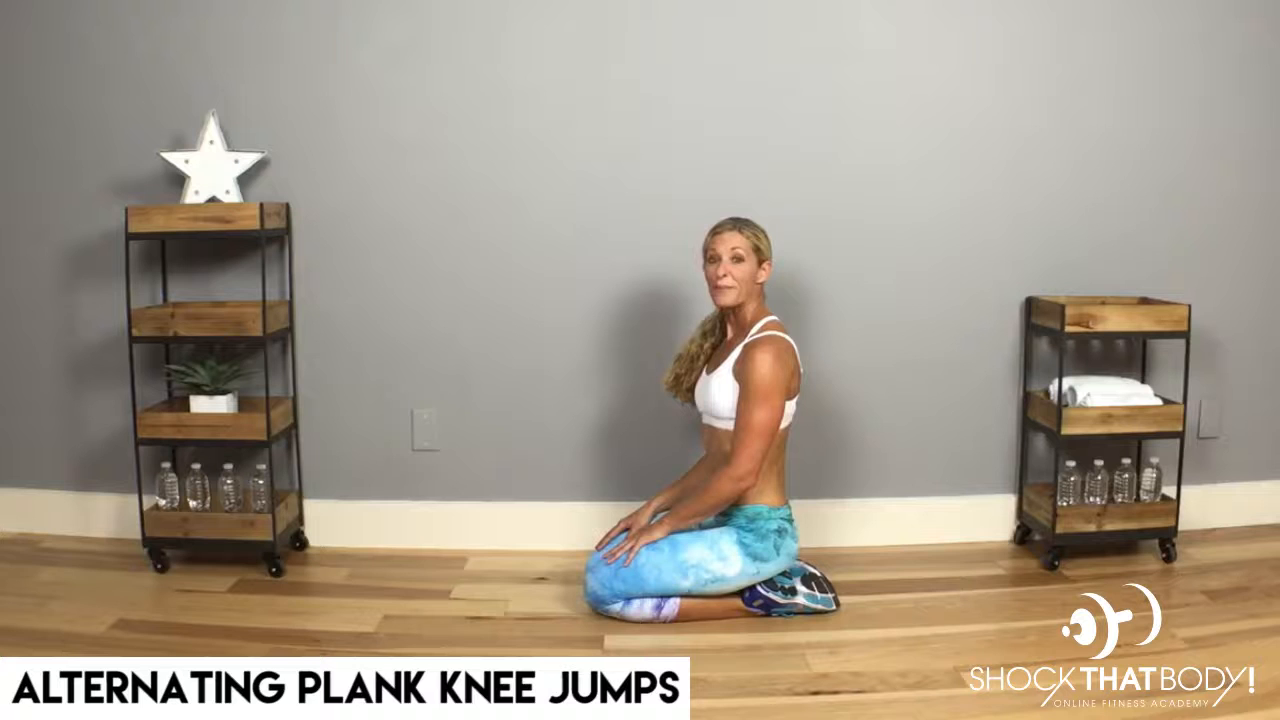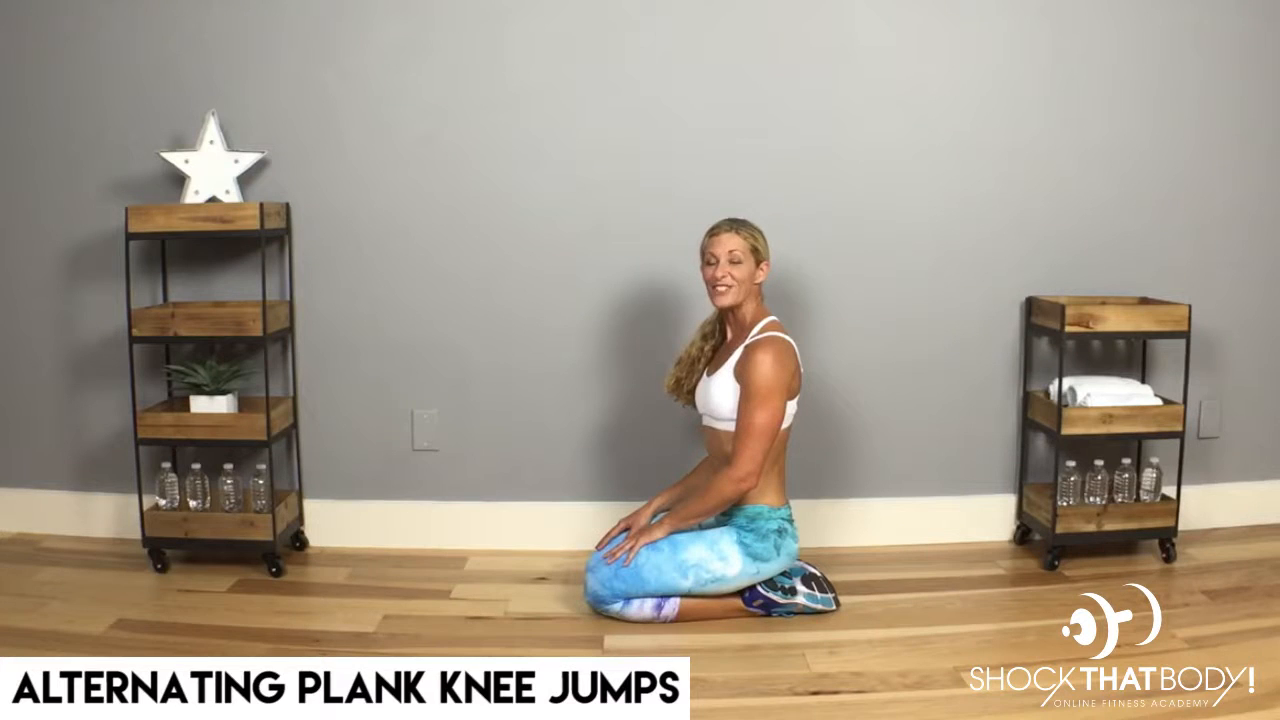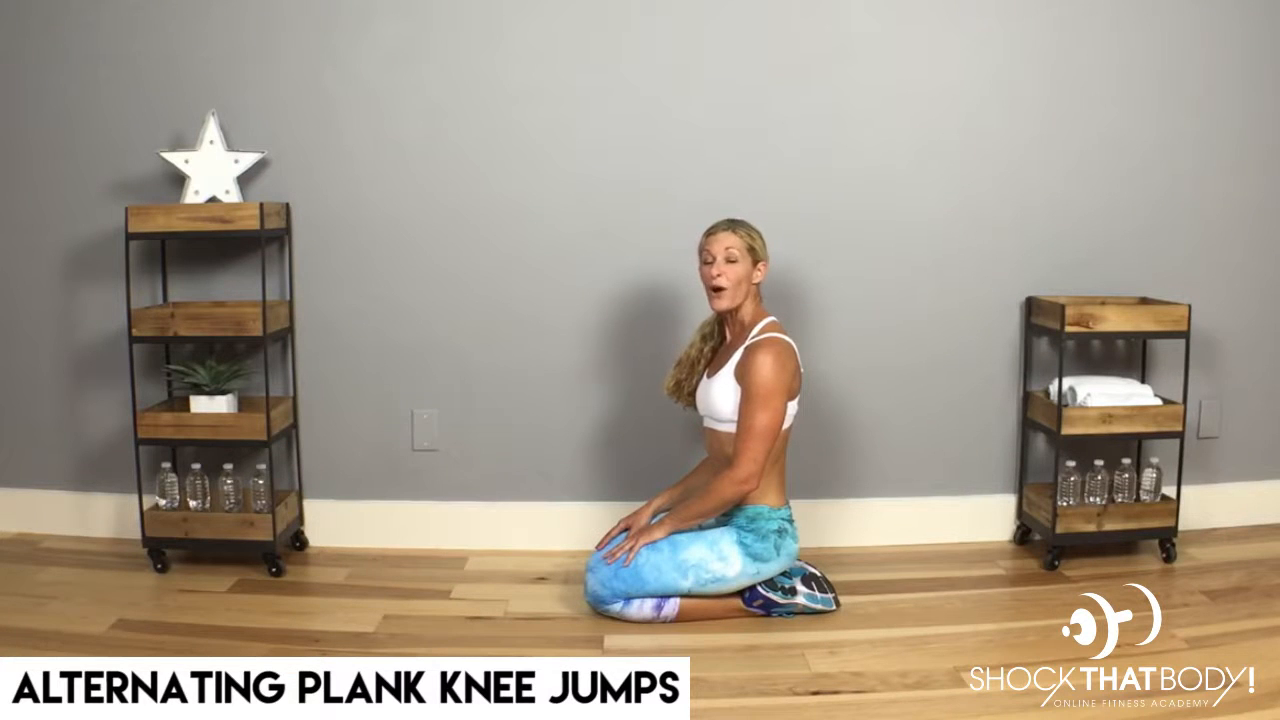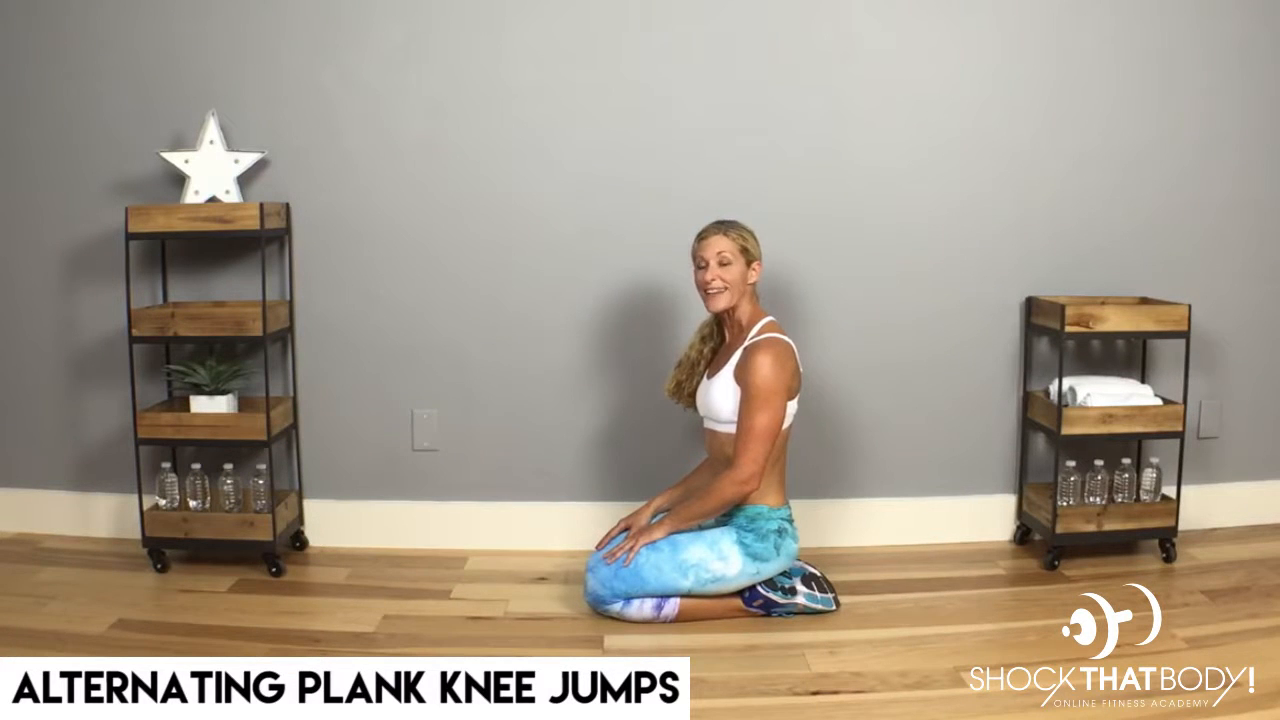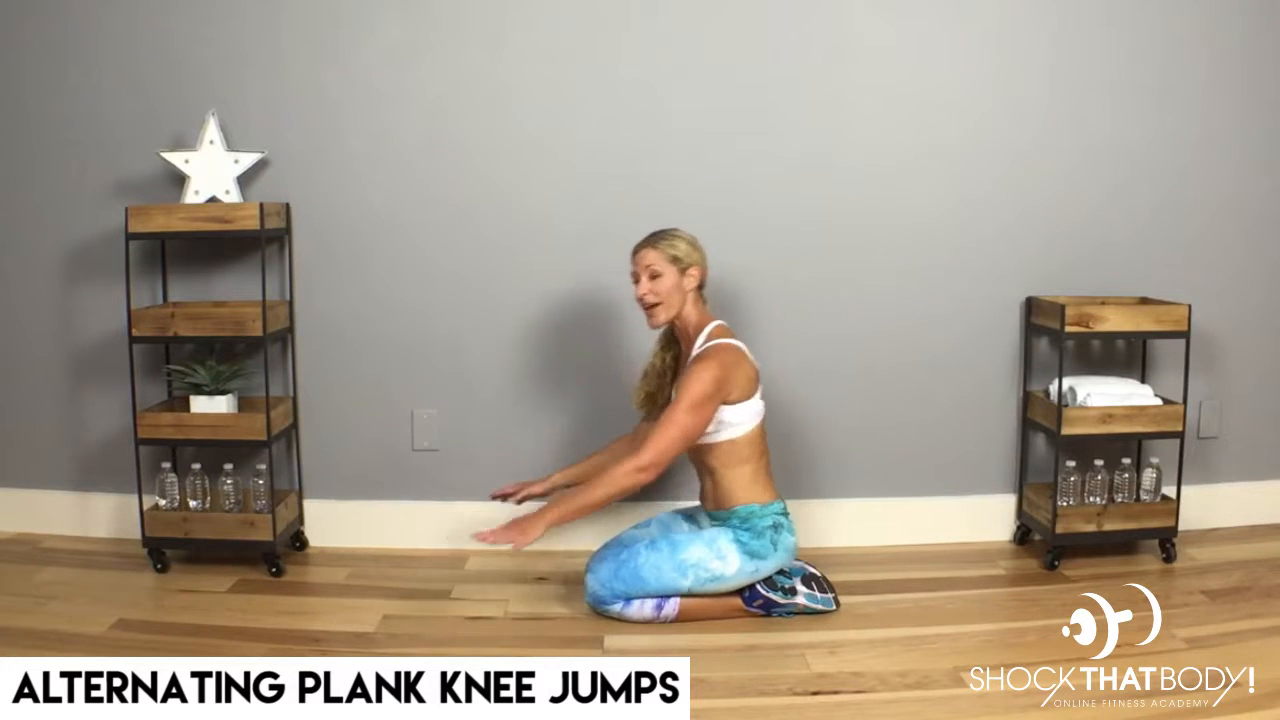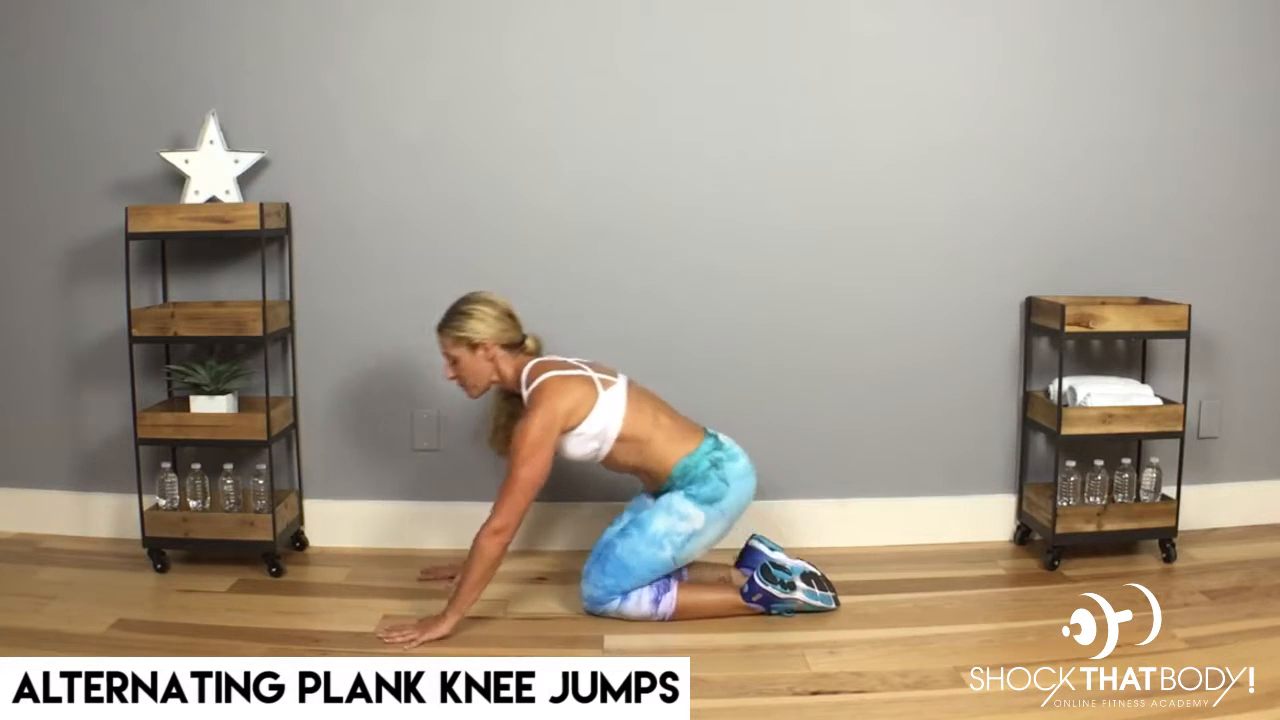
dt=0.7s
person 1, frame 1
left shoulder: (765, 350)
right shoulder: (724, 338)
left elbow: (741, 472)
left wrist: (664, 524)
right wrist: (653, 506)
left hip: (754, 532)
right hip: (726, 518)
left knee: (604, 585)
right knee: (605, 561)
left ankle: (760, 598)
right ankle: (773, 576)
person 1, frame 2
left shoulder: (766, 352)
right shoulder: (724, 340)
left elbow: (742, 474)
left wrist: (665, 524)
right wrist: (654, 507)
left hip: (755, 532)
right hip: (727, 518)
left knee: (604, 584)
right knee: (607, 558)
left ankle: (759, 599)
right ankle: (771, 577)
person 1, frame 3
left shoulder: (766, 352)
right shoulder: (723, 341)
left elbow: (743, 476)
left wrist: (664, 525)
right wrist: (653, 507)
left hip: (755, 533)
right hip: (727, 518)
left knee: (603, 585)
right knee: (606, 560)
left ankle: (760, 598)
right ankle: (770, 578)
person 1, frame 4
left shoulder: (765, 353)
right shoulder: (722, 342)
left elbow: (744, 476)
left wrist: (664, 524)
right wrist: (653, 507)
left hip: (756, 533)
right hip: (727, 519)
left knee: (603, 584)
right knee: (609, 557)
left ankle: (758, 598)
right ankle: (768, 577)
person 1, frame 5
left shoulder: (714, 361)
right shoulder: (685, 348)
left elbow: (643, 466)
right elbow: (637, 440)
left wrist: (541, 521)
right wrist: (548, 484)
left hip: (752, 534)
right hip: (718, 520)
left knee: (605, 586)
right knee: (606, 566)
left ankle: (757, 598)
right ankle: (764, 572)
person 1, frame 6
left shoulder: (546, 404)
right shoulder: (545, 377)
left elbow: (501, 526)
right elbow: (514, 499)
left wrist: (447, 618)
right wrist: (471, 567)
left hip: (711, 484)
right hip: (698, 475)
left knee: (601, 592)
right knee: (613, 569)
left ankle: (758, 593)
right ankle: (753, 569)
